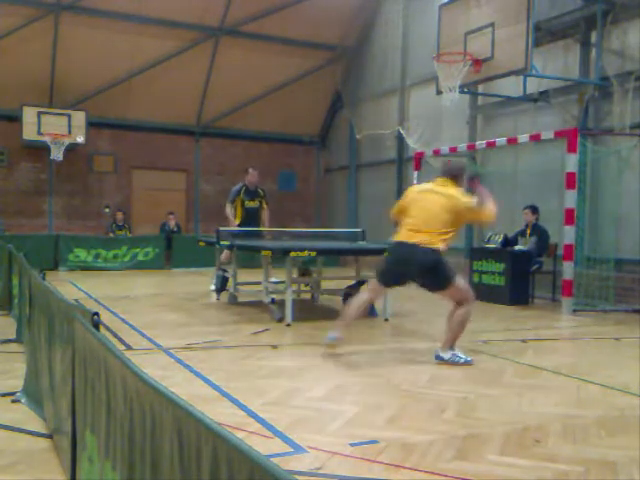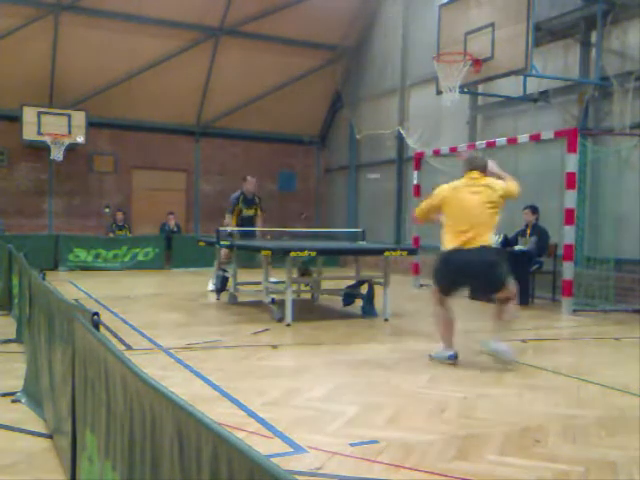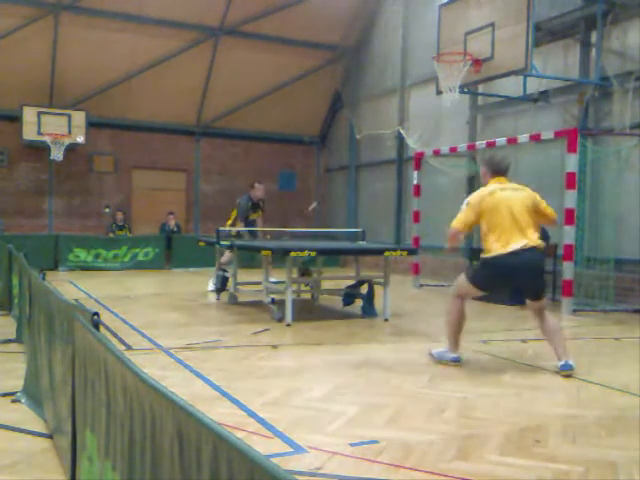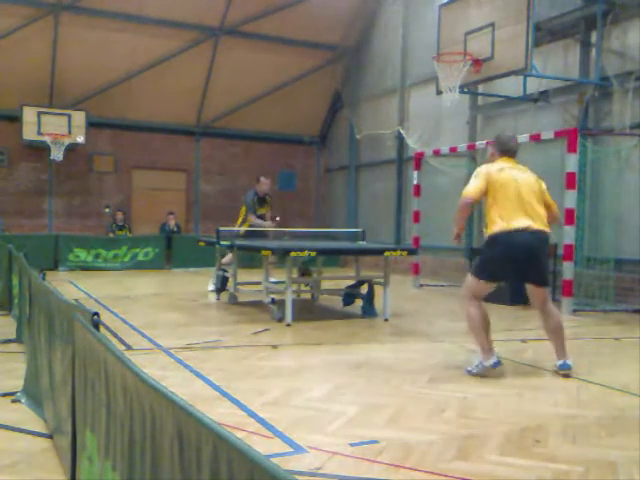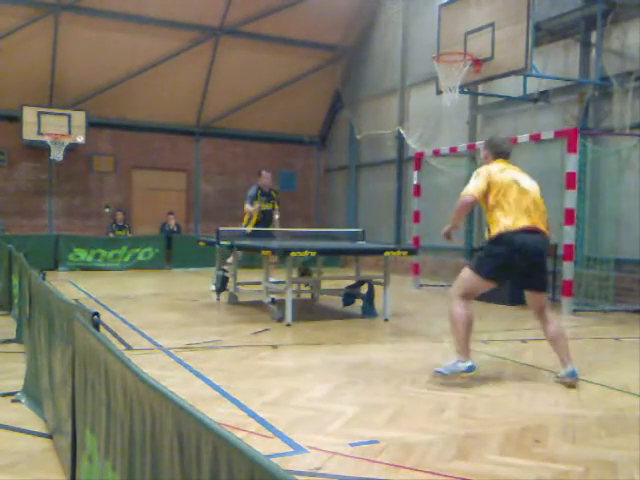
dt=0.2s
person 1, frame 1
left shoulder: (415, 190)
right shoulder: (461, 201)
left elbow: (395, 217)
right elbow: (490, 216)
right wrist: (484, 195)
left hip: (399, 251)
right hip: (427, 258)
left knee: (369, 292)
right knee: (465, 299)
left ankle: (336, 333)
right ankle: (446, 351)
person 1, frame 2
left shoulder: (446, 190)
right shoulder: (495, 187)
left elbow: (418, 217)
right elbow: (515, 187)
left wrist: (438, 218)
right wrist: (494, 168)
left hip: (452, 258)
right hip: (484, 257)
left knee: (440, 299)
right knee: (509, 296)
left ankle: (448, 350)
right ankle: (494, 342)
person 1, frame 3
left shoulder: (479, 197)
right shoulder: (526, 193)
left elbow: (454, 234)
right elbow: (552, 219)
left wrist: (451, 245)
left hip: (498, 261)
right hip: (532, 259)
left knee: (457, 294)
right knee: (540, 311)
left ankle: (452, 352)
right ankle: (564, 362)
person 1, frame 4
left shoulder: (486, 171)
right shoulder: (533, 177)
left elbow: (466, 200)
right elbow: (554, 216)
left wrist: (458, 229)
left hip: (503, 241)
right hip: (537, 240)
left knee: (471, 296)
right knee: (544, 303)
left ankle: (488, 359)
right ankle: (563, 360)
person 1, frame 5
left shoulder: (487, 171)
right shoulder: (527, 178)
left elbow: (466, 200)
right elbow: (544, 220)
left wrist: (451, 226)
left hip: (508, 242)
right hip: (538, 243)
left knee: (459, 294)
right knee: (542, 311)
left ankle: (463, 360)
right ankle: (568, 368)
